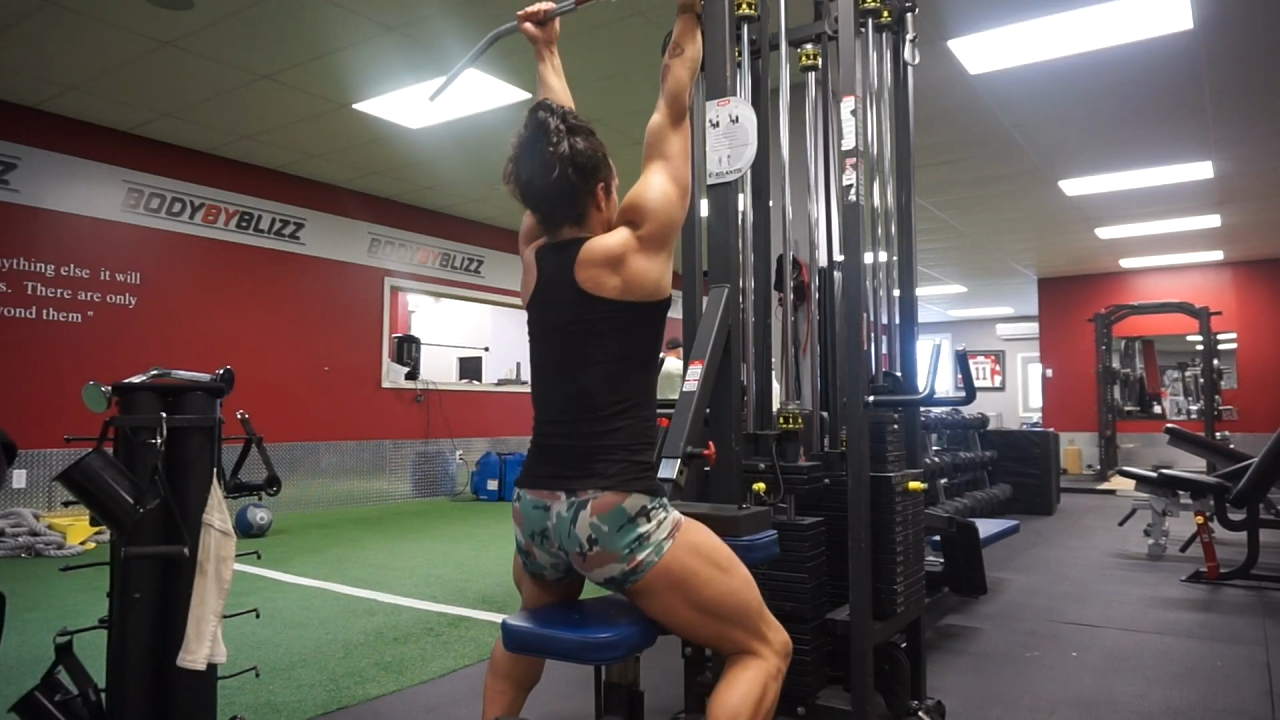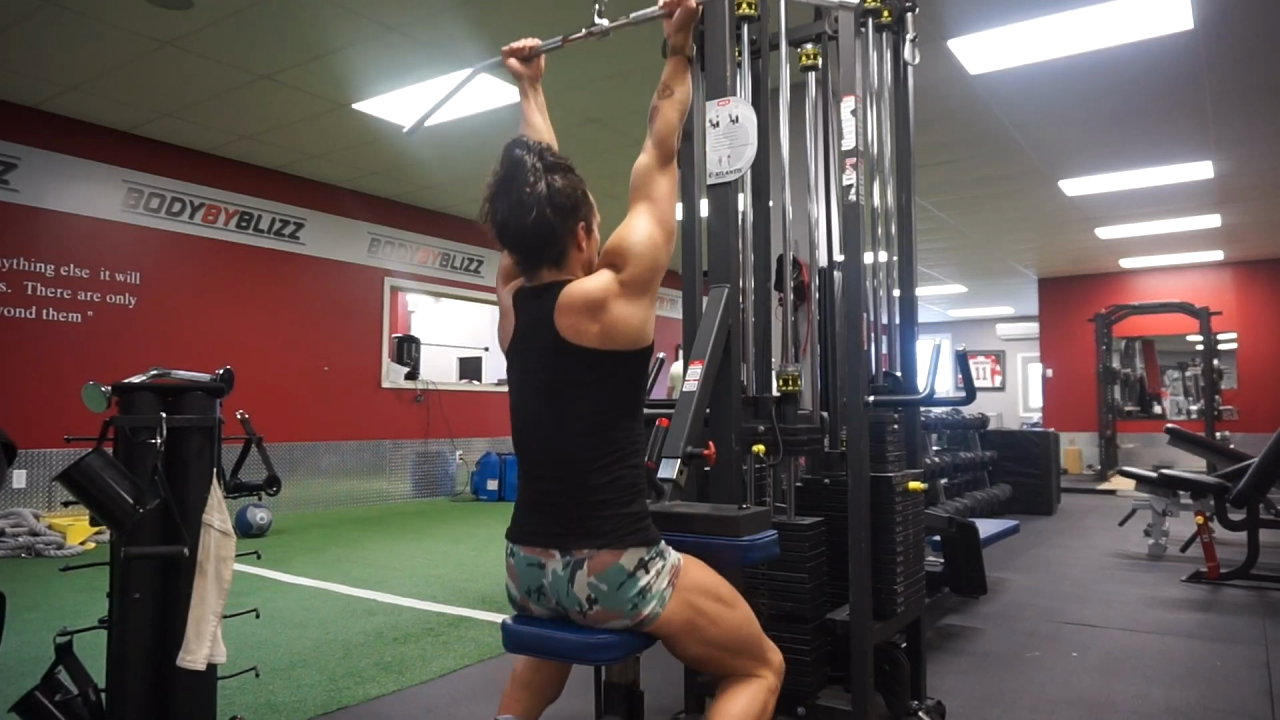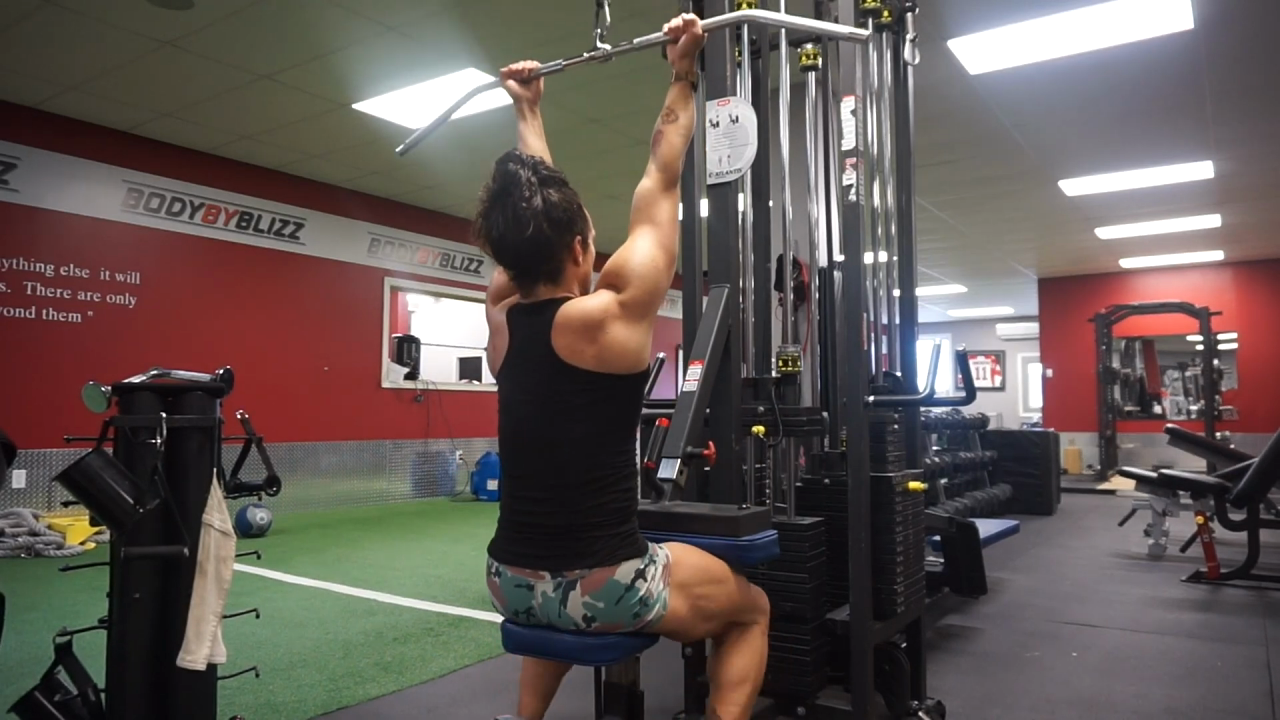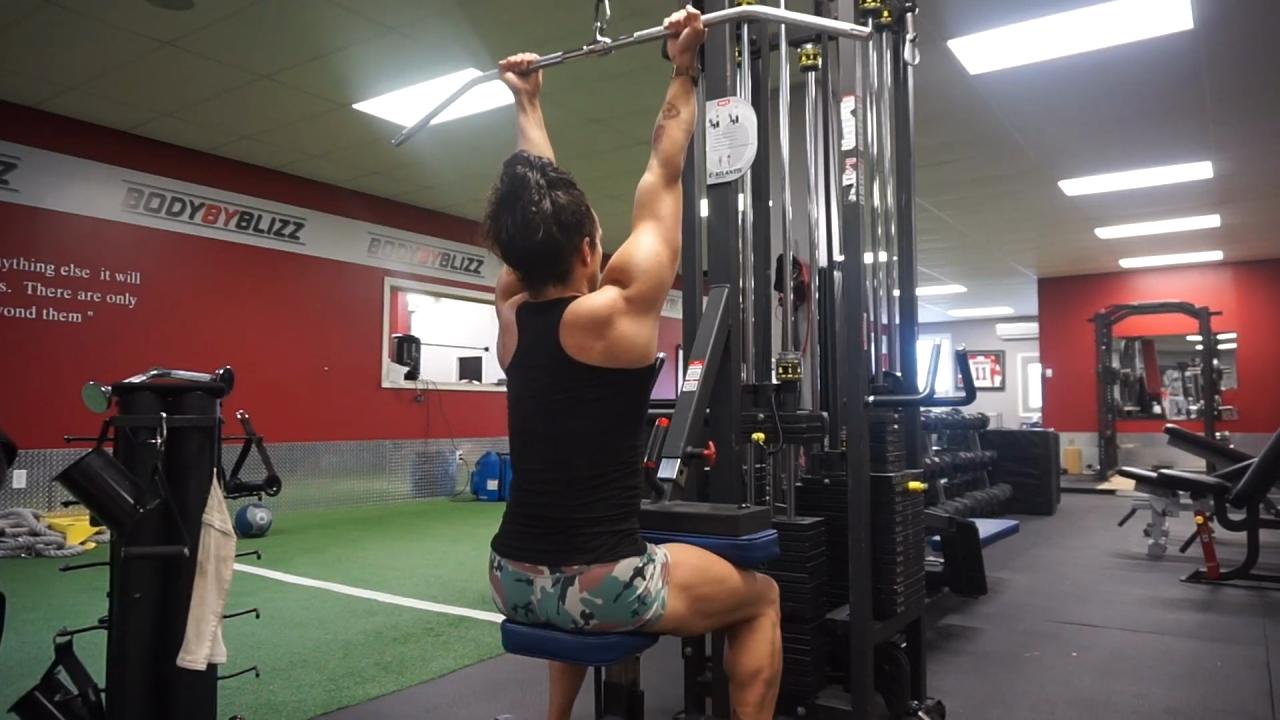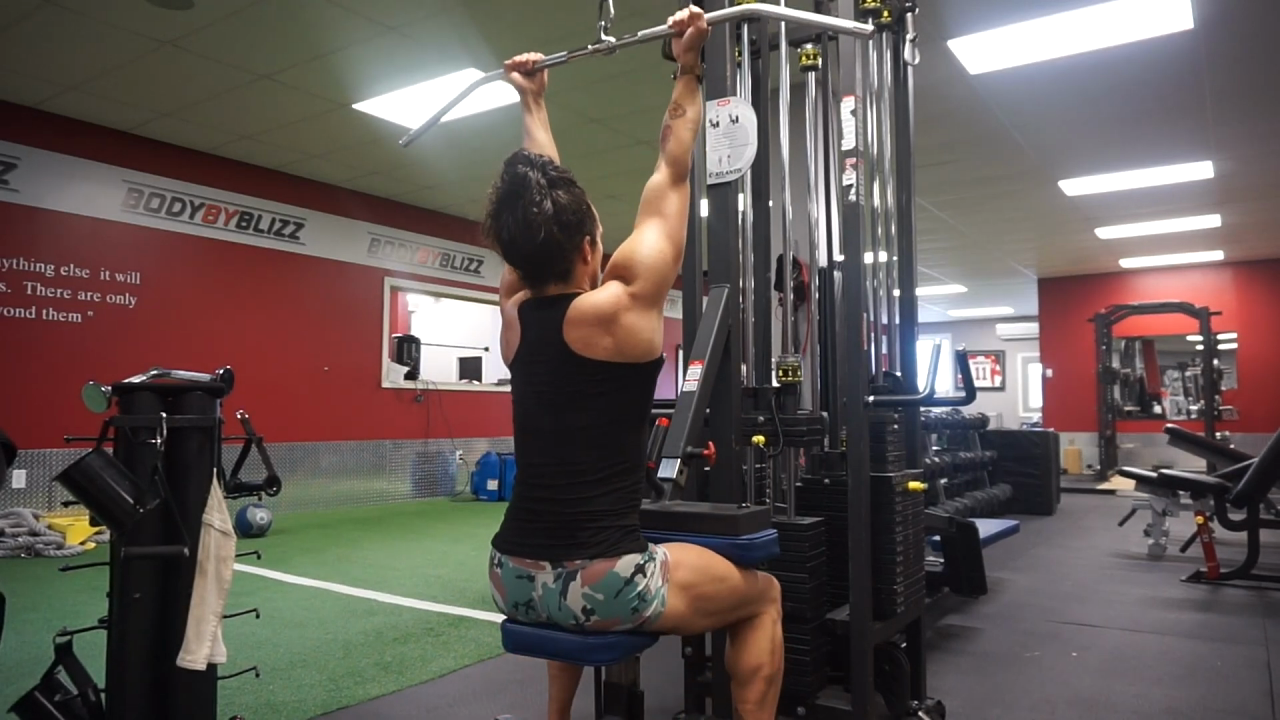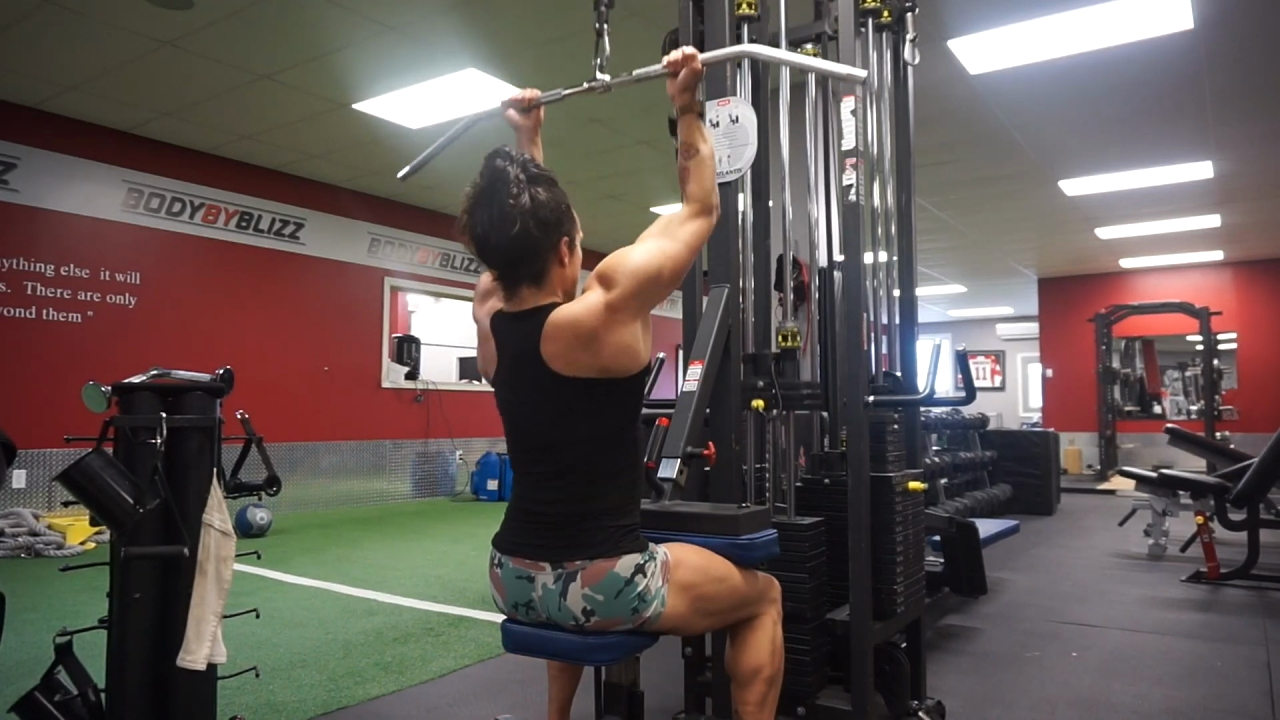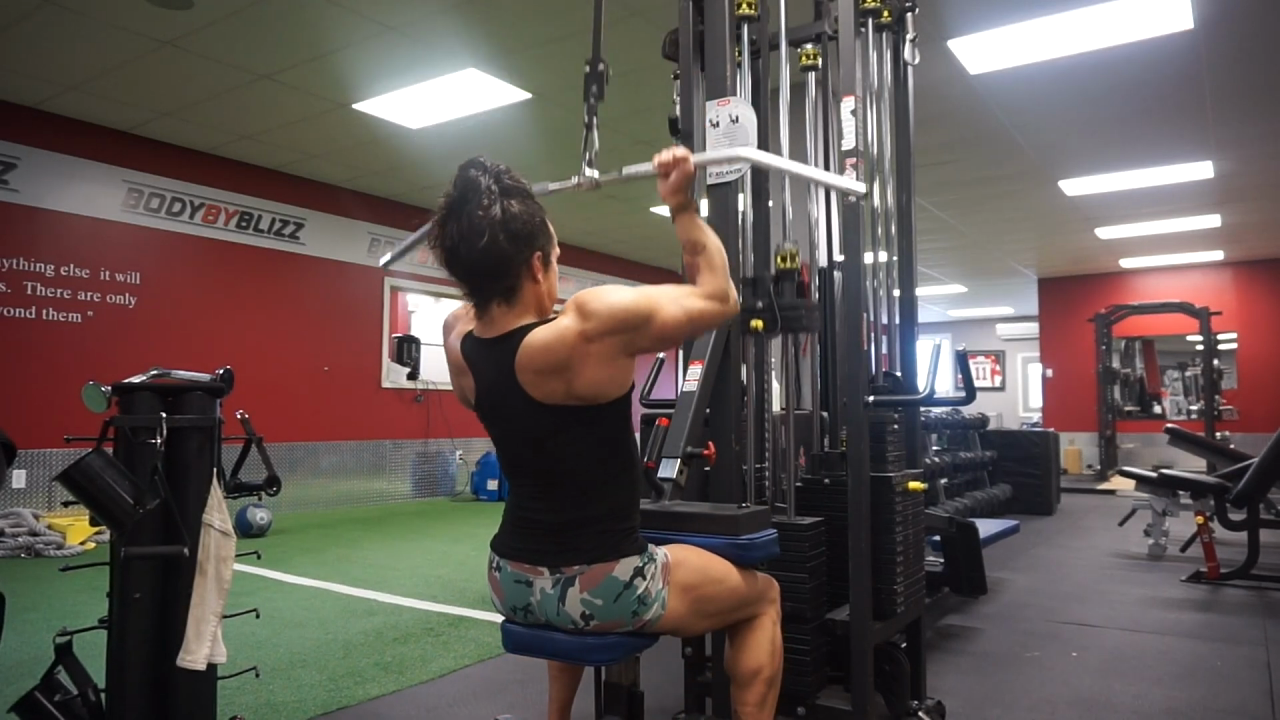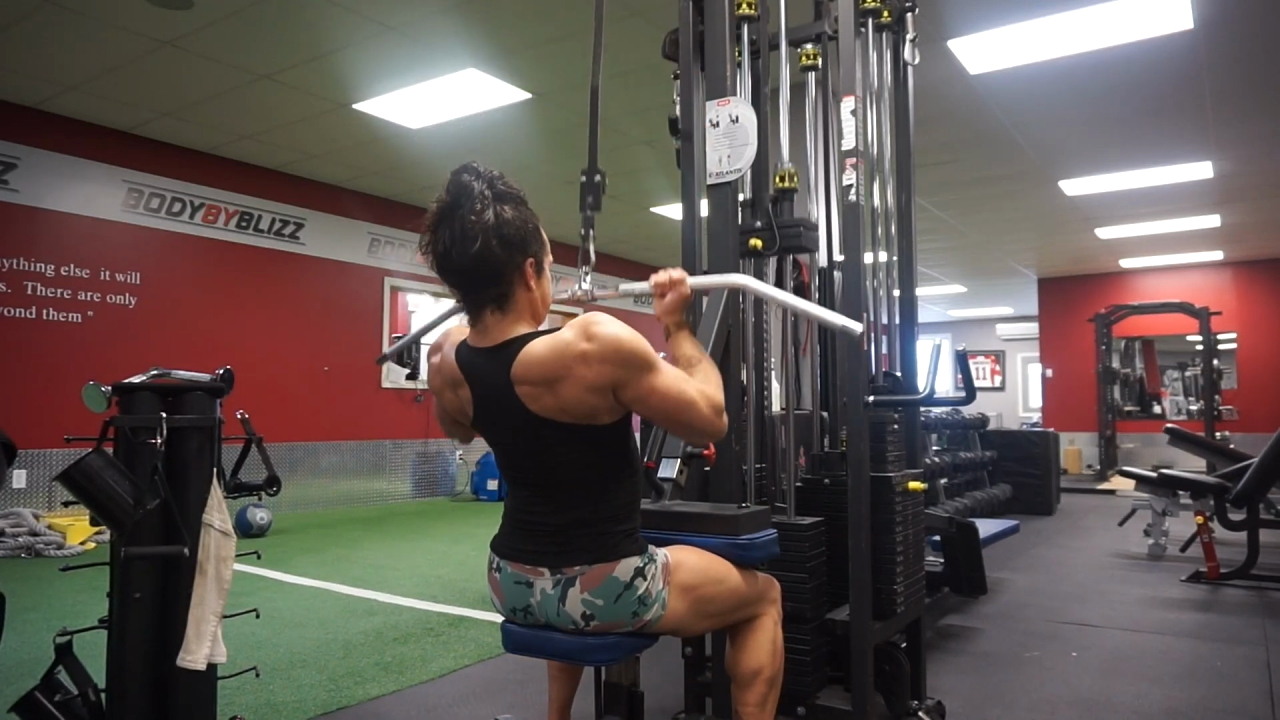
dt=0.3s
person 1, frame 1
left shoulder: (532, 254)
right shoulder: (629, 250)
left elbow: (554, 149)
right elbow: (671, 118)
left hip: (537, 508)
right hip: (614, 513)
right knee: (765, 649)
person 1, frame 2
left shoulder: (510, 298)
right shoulder: (611, 296)
left elbow: (535, 188)
right elbow: (658, 162)
left wrist: (529, 87)
left hip: (529, 564)
right hip: (609, 568)
person 1, frame 3
left shoulder: (501, 313)
right shoulder: (612, 314)
left elbow: (530, 205)
right elbow: (661, 181)
left wrist: (528, 109)
right wrist: (683, 76)
left hip: (511, 583)
right hip: (599, 586)
right knee: (750, 606)
person 1, frame 4
left shoulder: (511, 312)
right shoulder: (620, 311)
left elbow: (534, 200)
right elbow: (662, 178)
left wrist: (527, 104)
right wrist: (685, 72)
left hip: (514, 582)
right hip: (597, 586)
right knee: (760, 596)
person 1, frame 5
left shoulder: (512, 310)
right shoulder: (622, 305)
left elbow: (537, 204)
right elbow: (672, 175)
left wrist: (532, 103)
right wrist: (688, 71)
left hip: (513, 579)
right hip: (598, 582)
right knee: (762, 596)
person 1, frame 6
left shoulder: (488, 313)
right shoulder: (606, 312)
left elbow: (519, 228)
right elbow: (699, 210)
left wrist: (527, 140)
right wrist: (687, 108)
left hip: (514, 580)
right hip: (598, 585)
right knee: (761, 596)
person 1, frame 7
left shoulder: (457, 339)
right shoulder: (590, 327)
right elbow: (717, 300)
left wrist: (494, 223)
right wrist: (683, 207)
left hip: (513, 584)
right hip: (603, 588)
right knee: (761, 597)
person 1, frame 8
left shoulder: (445, 361)
right shoulder: (591, 346)
right elbow: (710, 419)
right wrist: (678, 328)
left hip: (512, 585)
right hip: (602, 588)
right knee: (762, 597)
